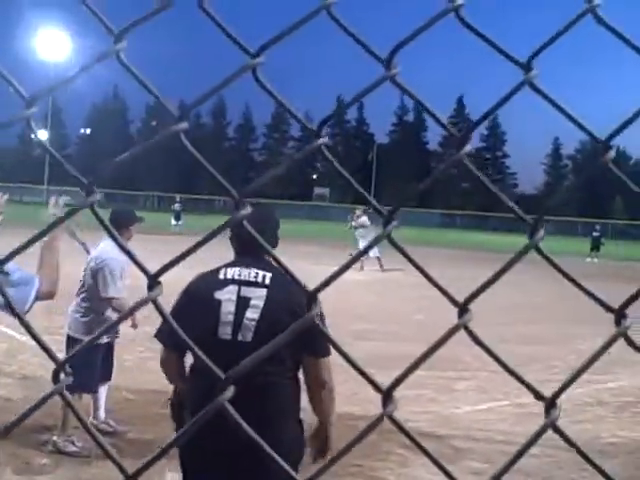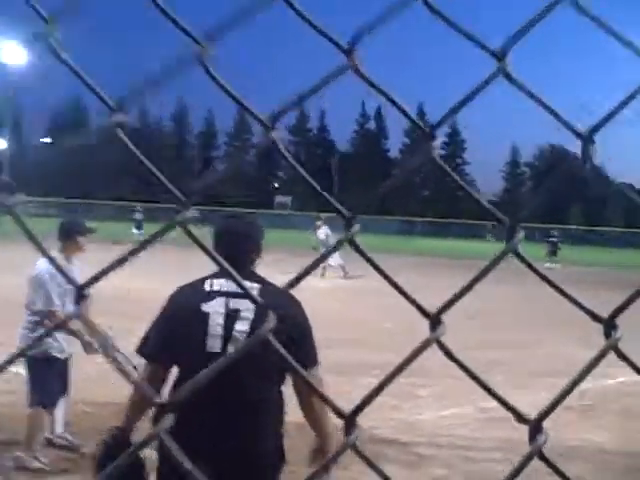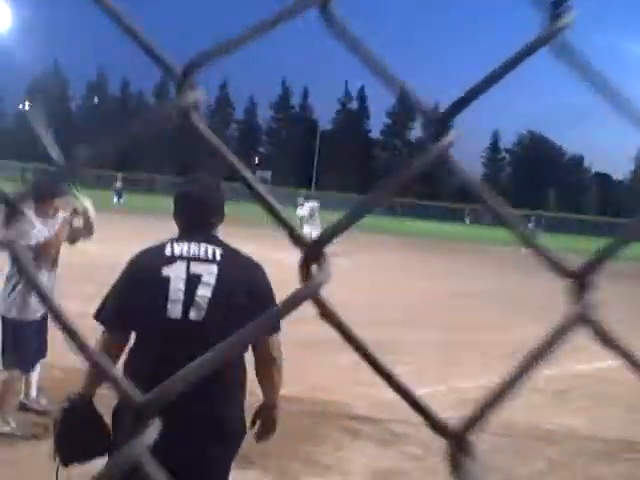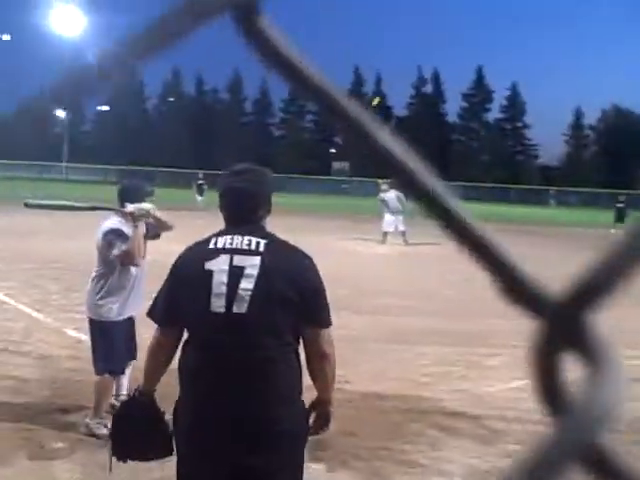
dt=0.5s
person 1, frame 1
left shoulder: (201, 286)
right shoulder: (297, 294)
left elbow: (169, 358)
right elbow: (320, 378)
left wrist: (185, 388)
right wrist: (325, 426)
left hip: (206, 429)
right hip: (272, 435)
person 1, frame 2
left shoulder: (185, 298)
right shoulder: (284, 305)
left elbow: (153, 376)
right elbow: (307, 385)
left wrist: (126, 427)
right wrist: (324, 438)
left hip: (189, 442)
right hip: (255, 448)
person 1, frame 3
left shoulder: (144, 263)
right shoulder: (247, 272)
left elbow: (111, 344)
right elbow: (269, 353)
left wrist: (86, 394)
right wrist: (271, 403)
right hip: (214, 417)
person 1, frame 4
left shoulder: (191, 259)
right shoulder: (295, 263)
left elbow: (164, 340)
right elbow: (320, 347)
left wrist: (146, 390)
right wrist: (325, 398)
left hip: (202, 410)
right hip: (274, 413)
person 2, frame 1
left shoulder: (111, 250)
right shoulder: (110, 257)
right elbow: (113, 299)
left wrist: (125, 313)
right wrist: (132, 314)
left hip: (103, 326)
right hip: (87, 327)
left knee: (102, 375)
right knee: (79, 383)
left ankle: (99, 418)
right ankle: (62, 436)
person 2, frame 2
left shoulder: (71, 265)
right shoulder: (47, 270)
right elbow: (52, 314)
right wrist: (82, 335)
left hip: (59, 342)
right hip: (42, 343)
left knee: (58, 391)
right knee: (43, 400)
left ankle: (56, 433)
right ankle: (27, 453)
person 2, frame 3
left shoulder: (55, 219)
right shoulder: (25, 223)
left elbow: (84, 234)
right elbow: (48, 249)
left wrist: (86, 216)
right wrist: (69, 219)
left hip: (39, 302)
left knee: (35, 354)
left ankle: (29, 396)
person 2, frame 4
left shoulder: (135, 223)
right shoulder: (114, 229)
left elbow: (166, 227)
right elbow: (135, 259)
left wrist: (152, 215)
right wrist: (137, 224)
left hip: (124, 305)
right hip: (107, 308)
left knee: (126, 357)
right knee: (110, 366)
left ankle: (120, 399)
right ankle: (95, 419)
